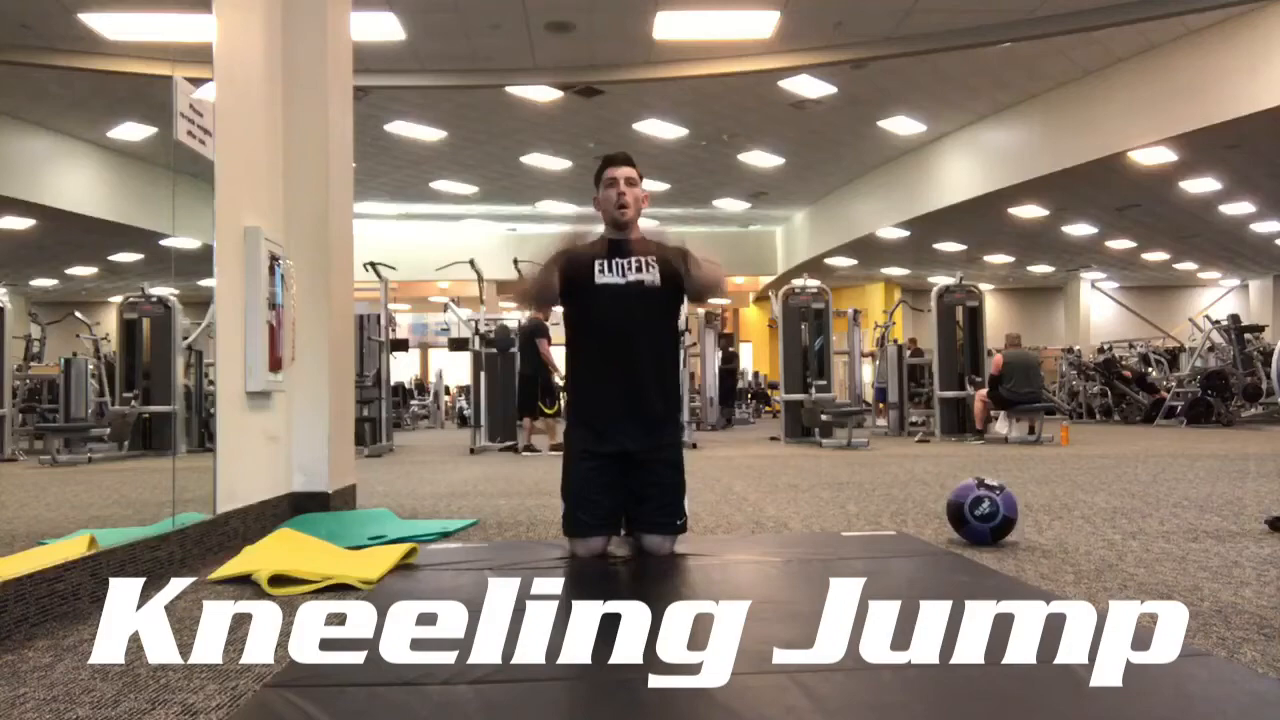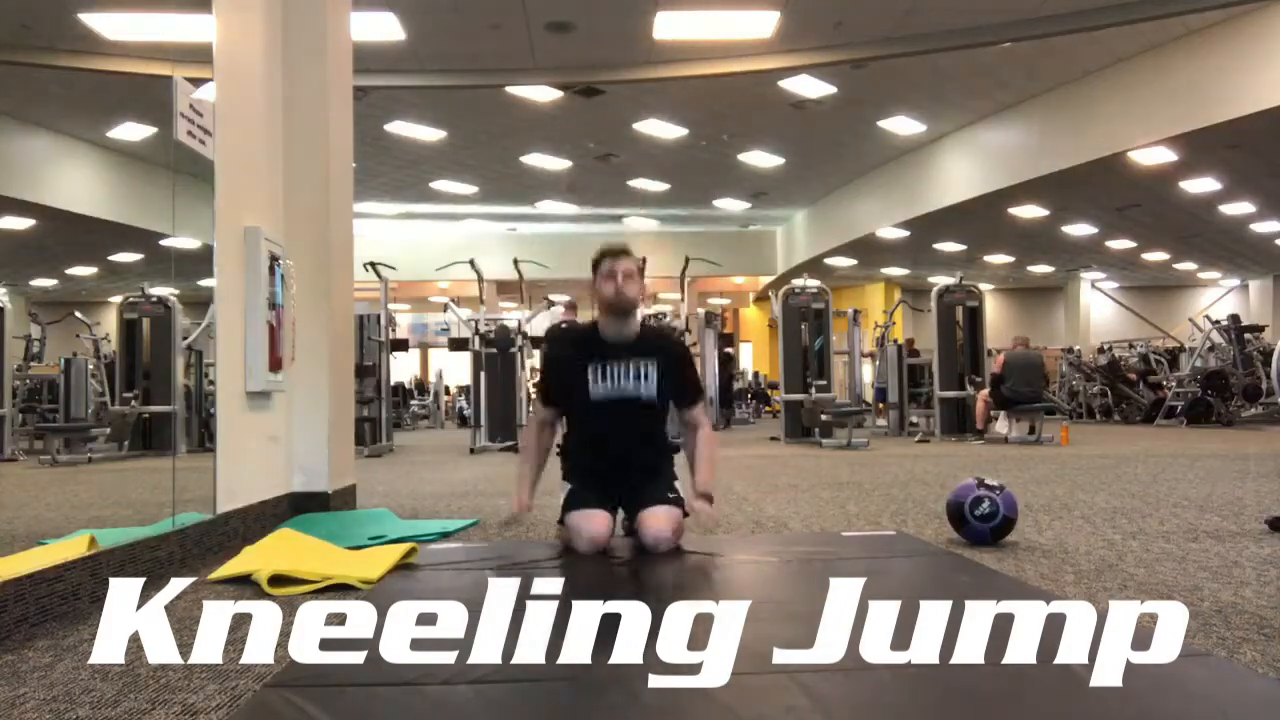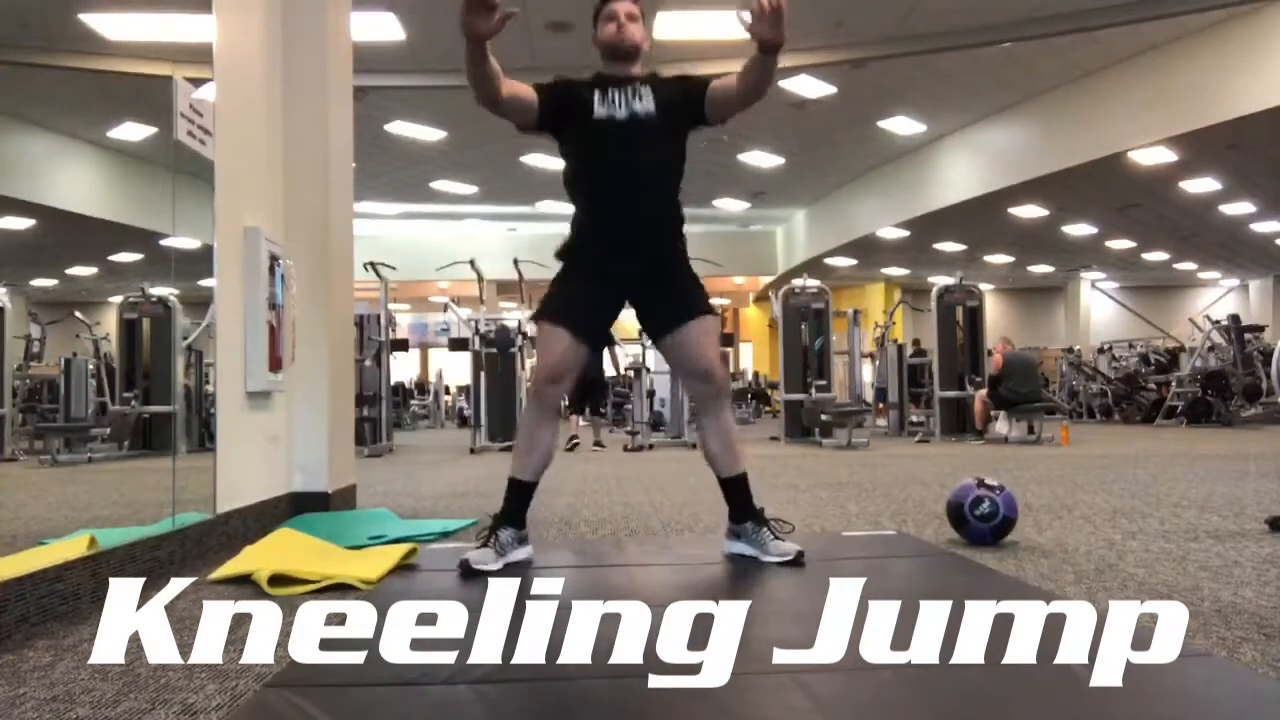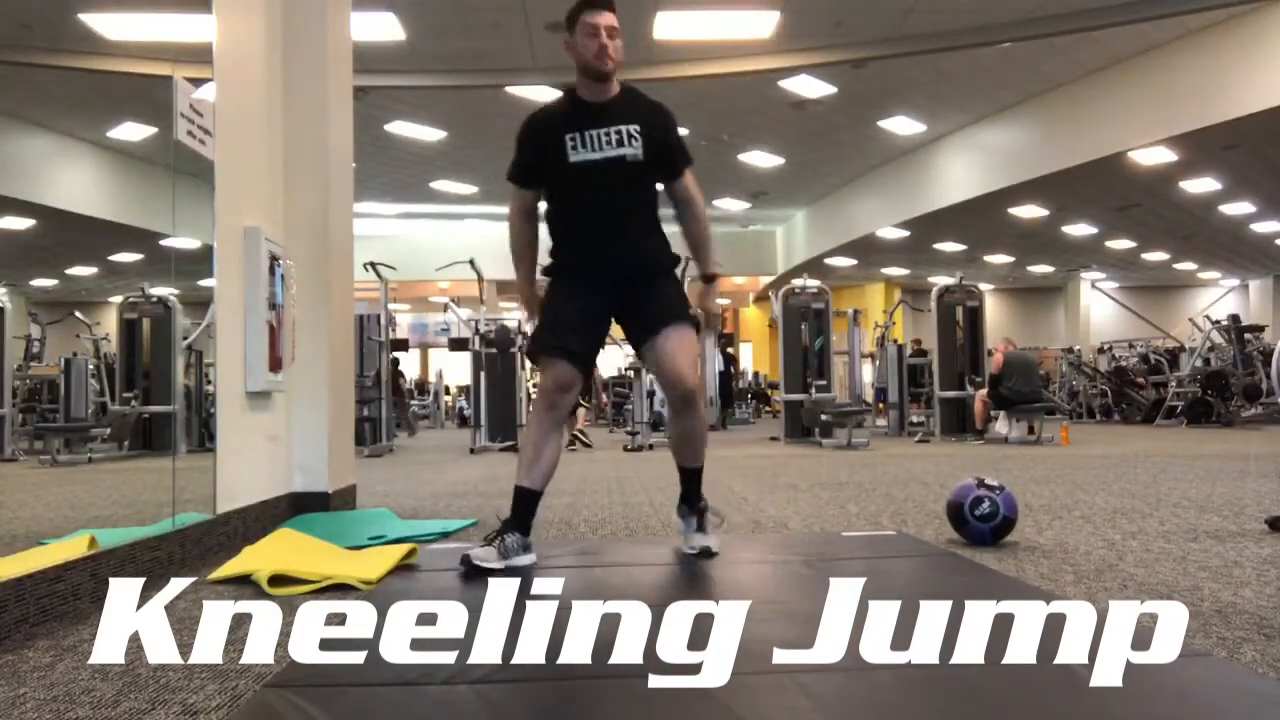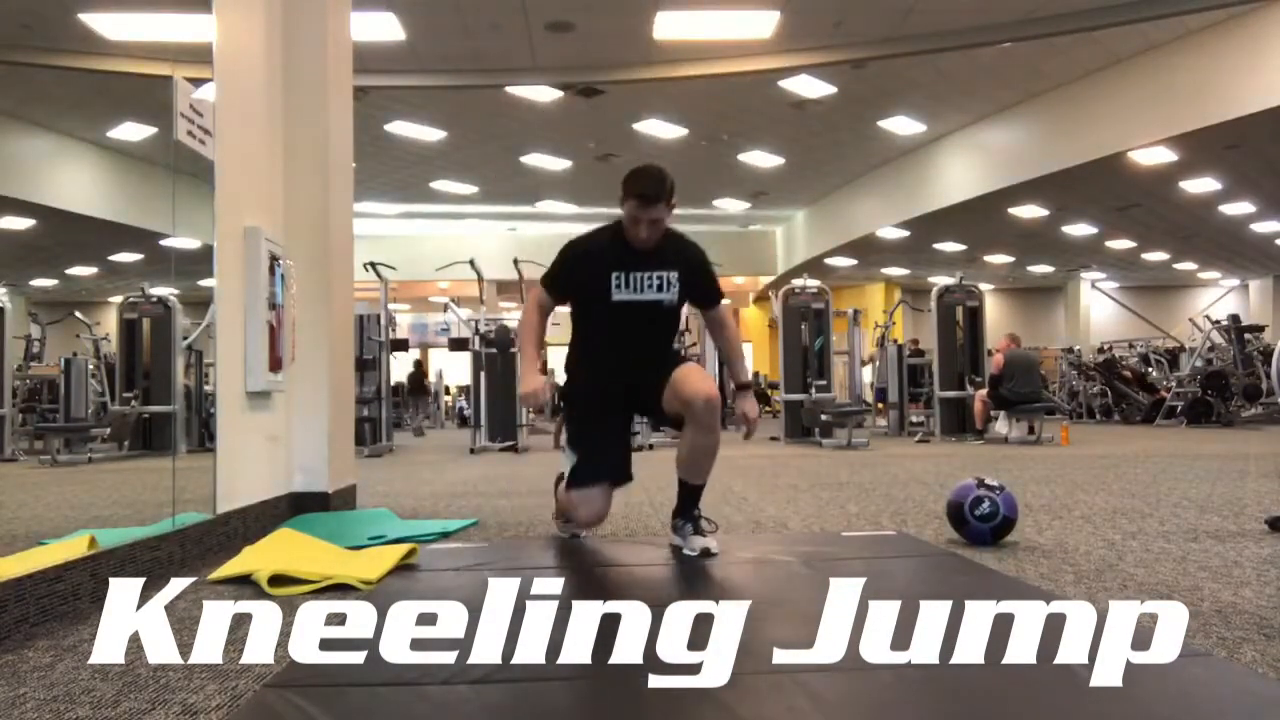
dt=1s
person 1, frame 1
left shoulder: (668, 261)
right shoulder: (578, 261)
left elbow: (714, 286)
right elbow: (535, 297)
left wrist: (678, 255)
right wrist: (559, 261)
left hip: (656, 426)
right hip: (591, 427)
left knee: (659, 547)
right knee: (588, 549)
person 1, frame 2
left shoulder: (669, 347)
right shoulder: (569, 348)
left elbow: (698, 424)
right elbow: (542, 422)
left wrist: (702, 490)
right wrist: (525, 488)
left hip: (650, 468)
right hip: (590, 468)
left knee: (661, 536)
right knee: (589, 539)
left ankle: (640, 520)
right ankle: (572, 518)
person 1, frame 3
left shoulder: (674, 93)
right shoulder: (571, 97)
left elbow: (744, 91)
right elbow: (496, 97)
left wrist: (767, 49)
left hip: (663, 260)
right hip: (590, 262)
left knee: (710, 386)
right knee: (548, 387)
left ankle: (746, 523)
right ankle: (510, 528)
person 1, frame 4
left shoulder: (651, 117)
right shoulder: (543, 127)
left elbow: (687, 200)
right elbow: (523, 212)
left wrist: (709, 277)
right wrist: (529, 291)
left hip: (648, 273)
right hip: (576, 278)
left knee: (685, 384)
right knee: (553, 396)
left ankle: (693, 508)
right ankle: (515, 535)
person 1, frame 5
left shoulder: (686, 256)
right shoulder: (585, 253)
left elbow: (720, 320)
right elbow: (536, 308)
left wrist: (744, 389)
right wrist: (530, 372)
left hip: (656, 368)
right hip: (596, 381)
left knee: (704, 397)
right knee: (584, 514)
left ankle: (686, 517)
right ankle: (567, 489)
